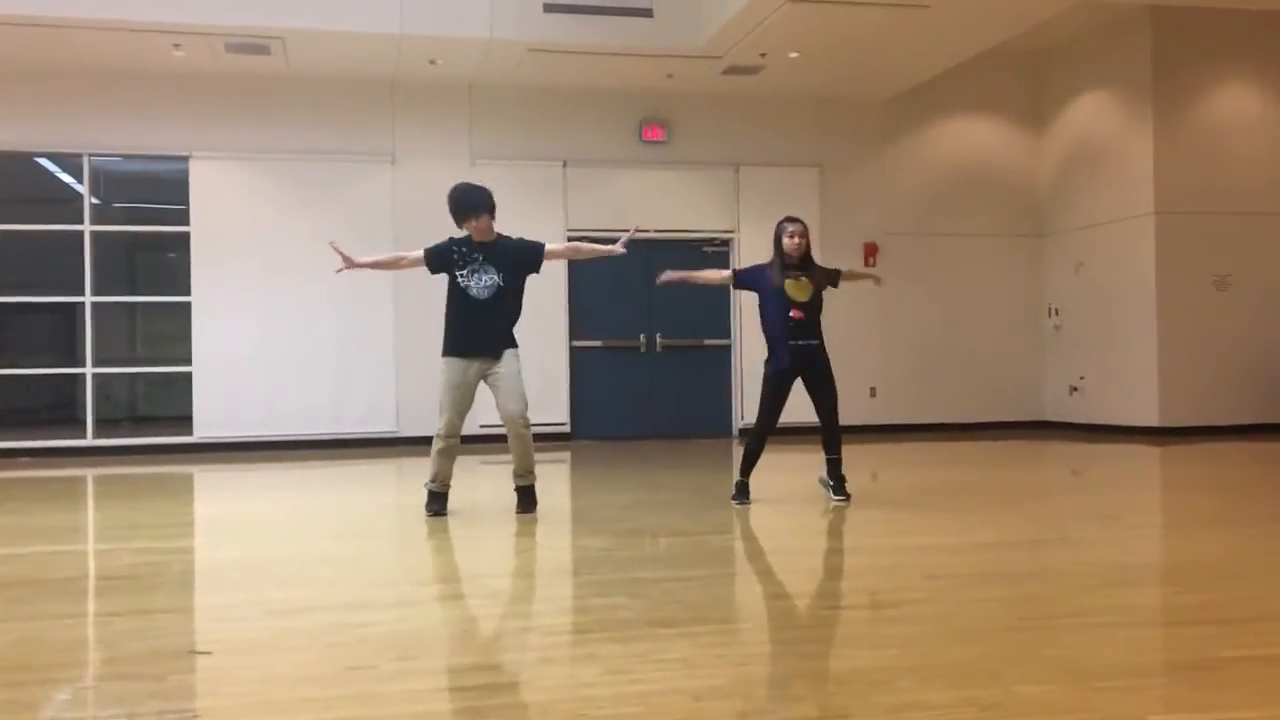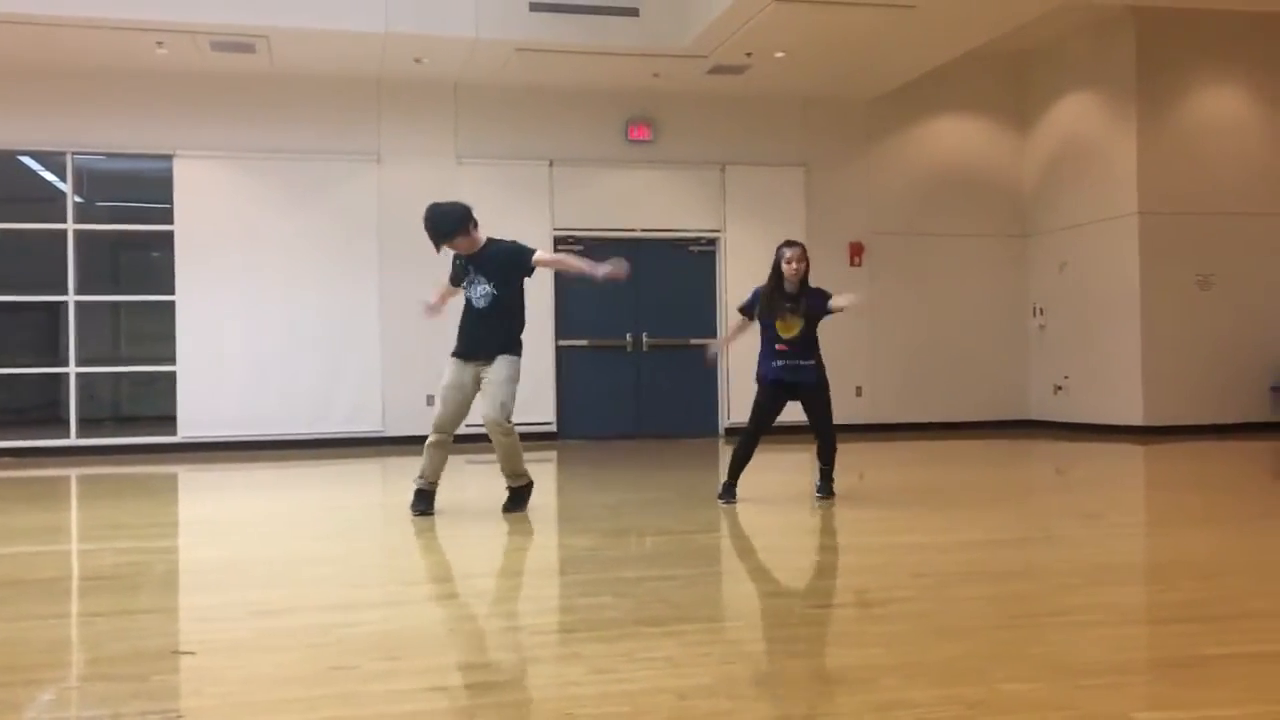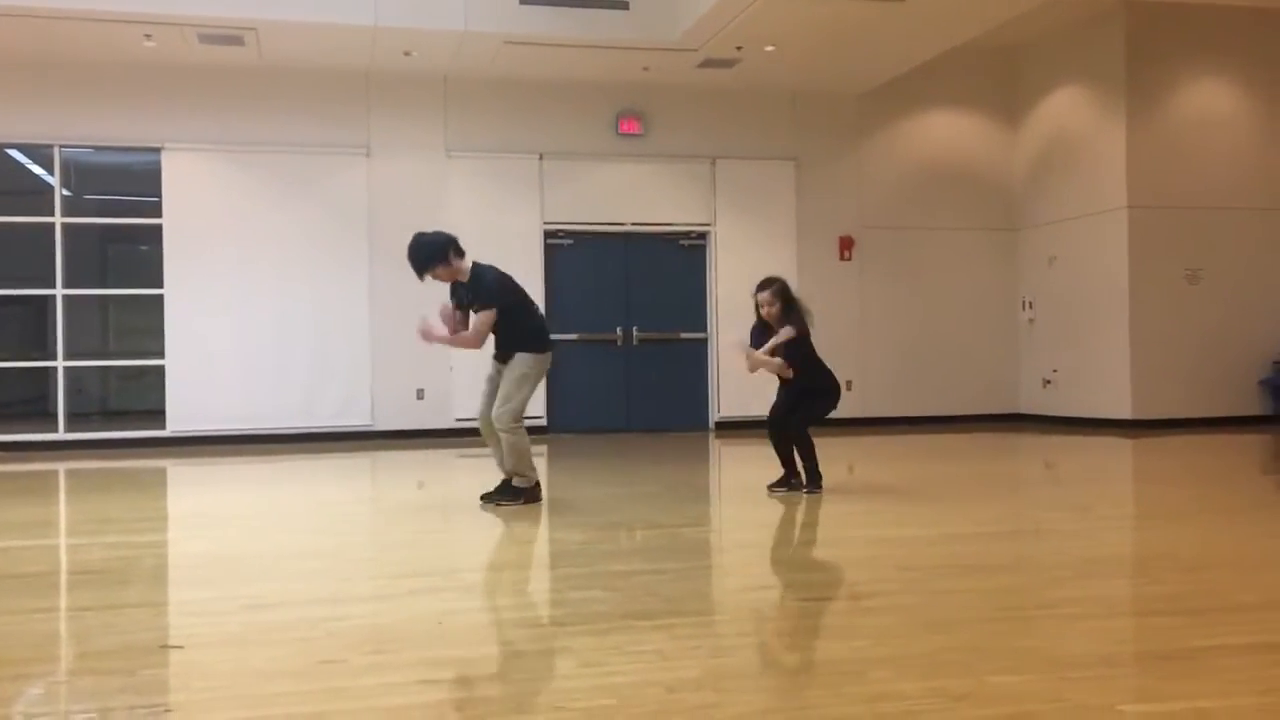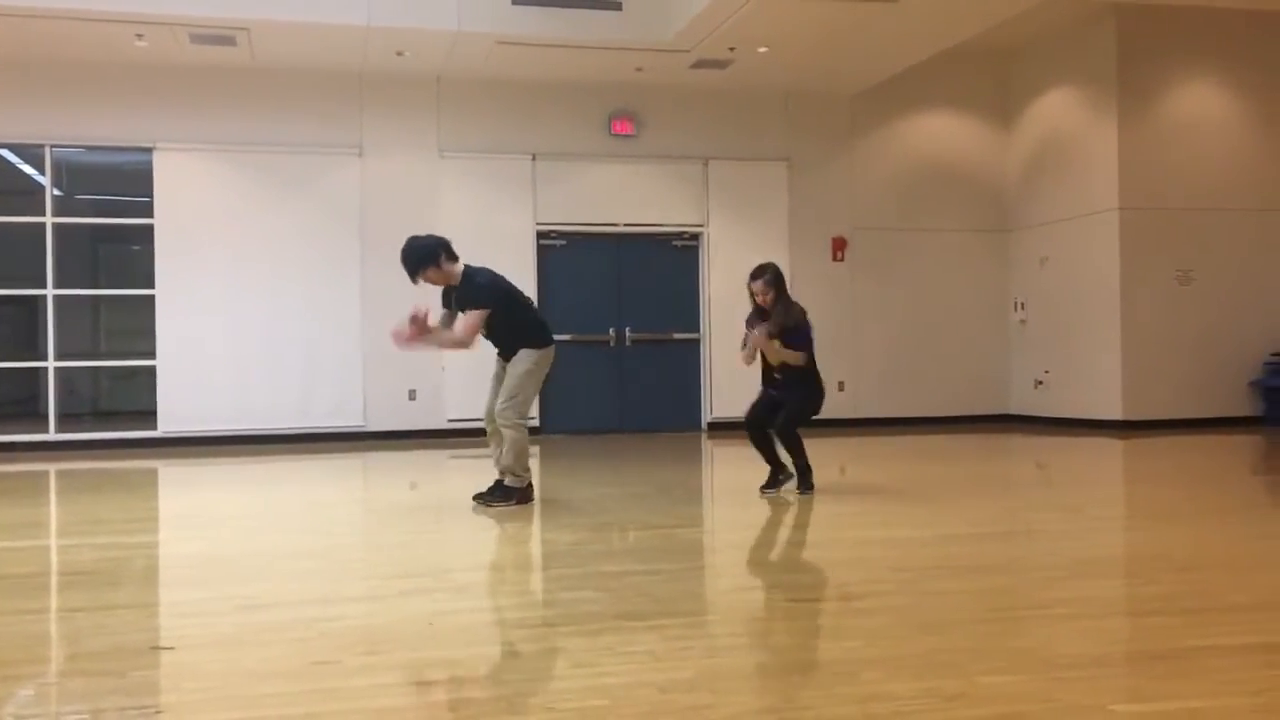
dt=0.3s
person 1, frame 1
left shoulder: (516, 250)
right shoulder: (452, 250)
left elbow: (565, 250)
right elbow: (405, 259)
left wrist: (610, 249)
right wrist: (359, 263)
left hip: (502, 351)
right hip: (459, 353)
left knee: (516, 417)
right knee: (448, 426)
left ankle: (525, 486)
right ankle: (437, 490)
person 1, frame 2
left shoulder: (507, 253)
right shoulder: (461, 261)
left elbow: (550, 260)
left wrist: (596, 270)
right wrist: (438, 301)
left hip: (501, 355)
right hip: (464, 356)
left knee: (494, 419)
right knee: (443, 423)
left ankle: (520, 484)
right ankle: (425, 488)
person 1, frame 3
left shoulder: (488, 281)
right shoulder: (459, 287)
left elbow: (477, 338)
right elbow: (459, 331)
left wrist: (435, 337)
right wrist: (449, 324)
left hip: (530, 350)
right hip: (507, 353)
left knee: (504, 417)
right knee: (487, 419)
left ankle: (526, 485)
right ankle: (512, 478)
person 1, frame 4
left shoulder: (482, 284)
right shoulder: (452, 290)
left elbow: (464, 339)
right elbow: (444, 329)
left wrist: (420, 339)
right wrist: (420, 328)
left hip: (534, 346)
right hip: (508, 350)
left knee: (509, 414)
right knee: (494, 417)
left ankle: (517, 485)
right ankle: (507, 481)
person 2, frame 1
left shoulder: (816, 272)
right shoulder: (765, 273)
left elbow: (841, 276)
right elbow: (722, 276)
left wrist: (867, 275)
right wrist: (681, 275)
left hip: (814, 354)
right hip: (782, 357)
left knee: (829, 417)
right knee: (766, 422)
left ankle: (834, 477)
right ankle: (743, 482)
person 2, frame 2
left shoulder: (814, 297)
right shoulder: (764, 295)
left elbow: (835, 302)
right elbow: (746, 319)
left wrist: (849, 301)
right wrist: (722, 343)
left hip: (809, 372)
right hip: (775, 375)
left knee: (825, 430)
right knee: (754, 430)
left ankle: (825, 482)
right ankle: (729, 483)
person 2, frame 3
left shoulder: (797, 331)
right shoulder: (760, 329)
left elbow: (785, 369)
right elbow: (752, 367)
left wrist: (754, 357)
right wrist: (771, 344)
left hip: (822, 391)
right hip: (792, 390)
left knee: (796, 426)
right knee: (776, 422)
left ankle: (813, 476)
right ankle: (791, 475)
person 2, frame 4
left shoulder: (795, 317)
right shoulder: (756, 318)
left elbow: (801, 358)
right elbow: (747, 359)
left wrist: (771, 347)
right wrist: (752, 344)
left hip: (804, 388)
right hip: (774, 388)
left knee: (784, 426)
right knee: (753, 423)
left ankle: (804, 474)
right ankle: (779, 470)
